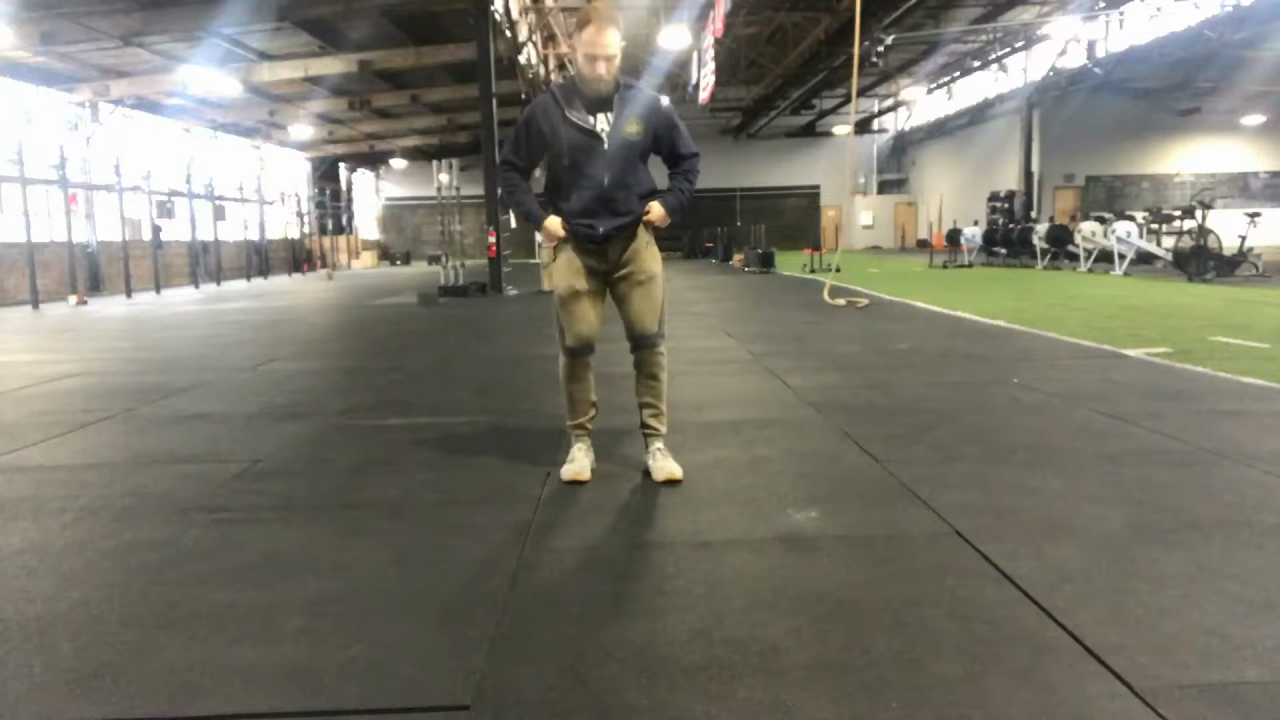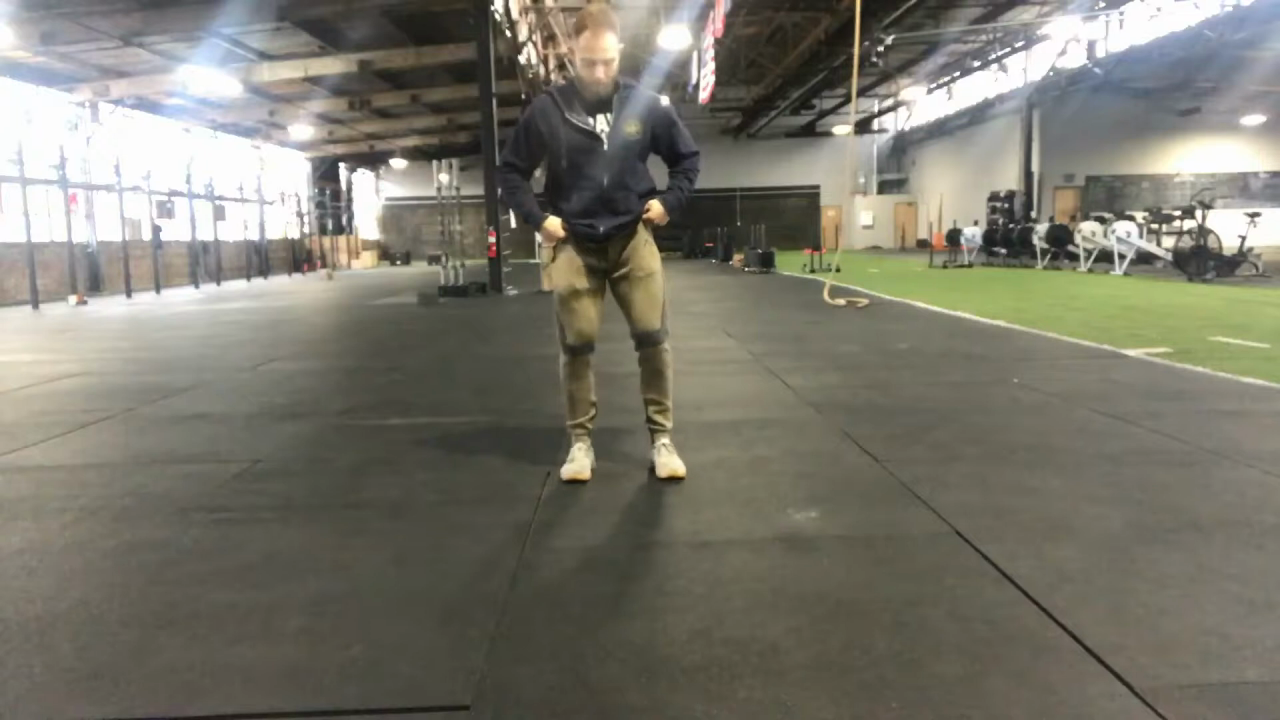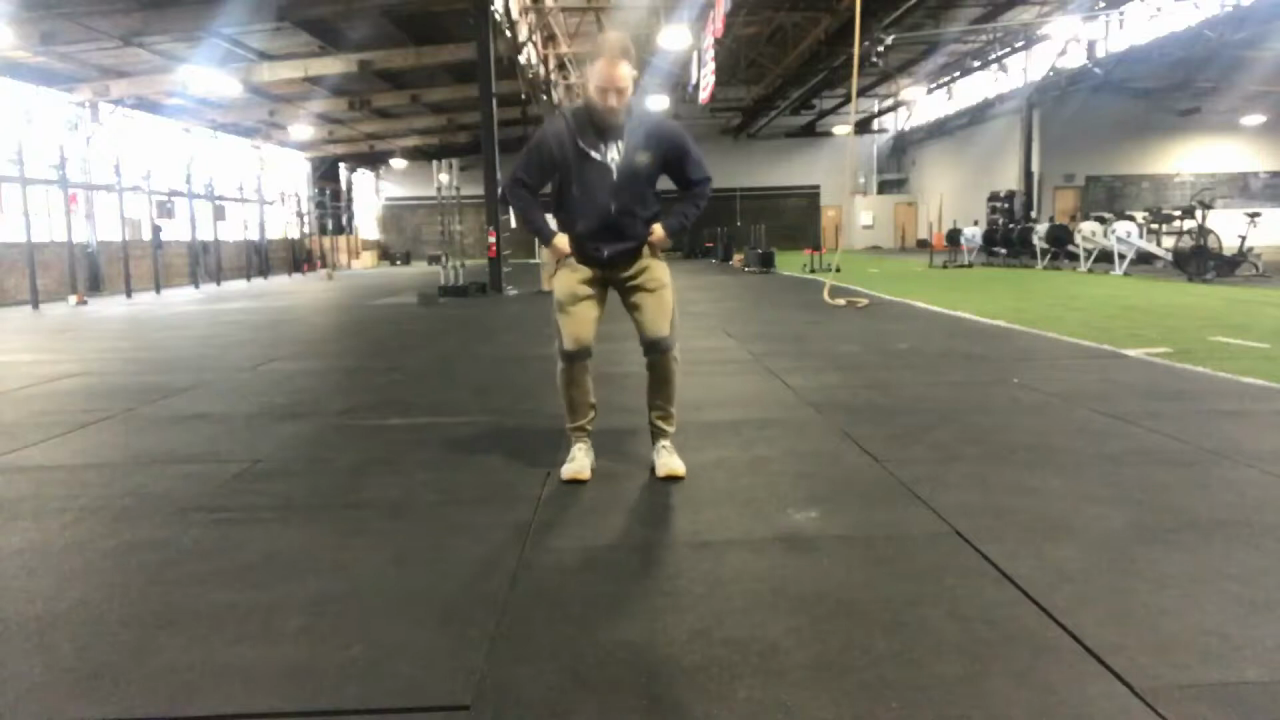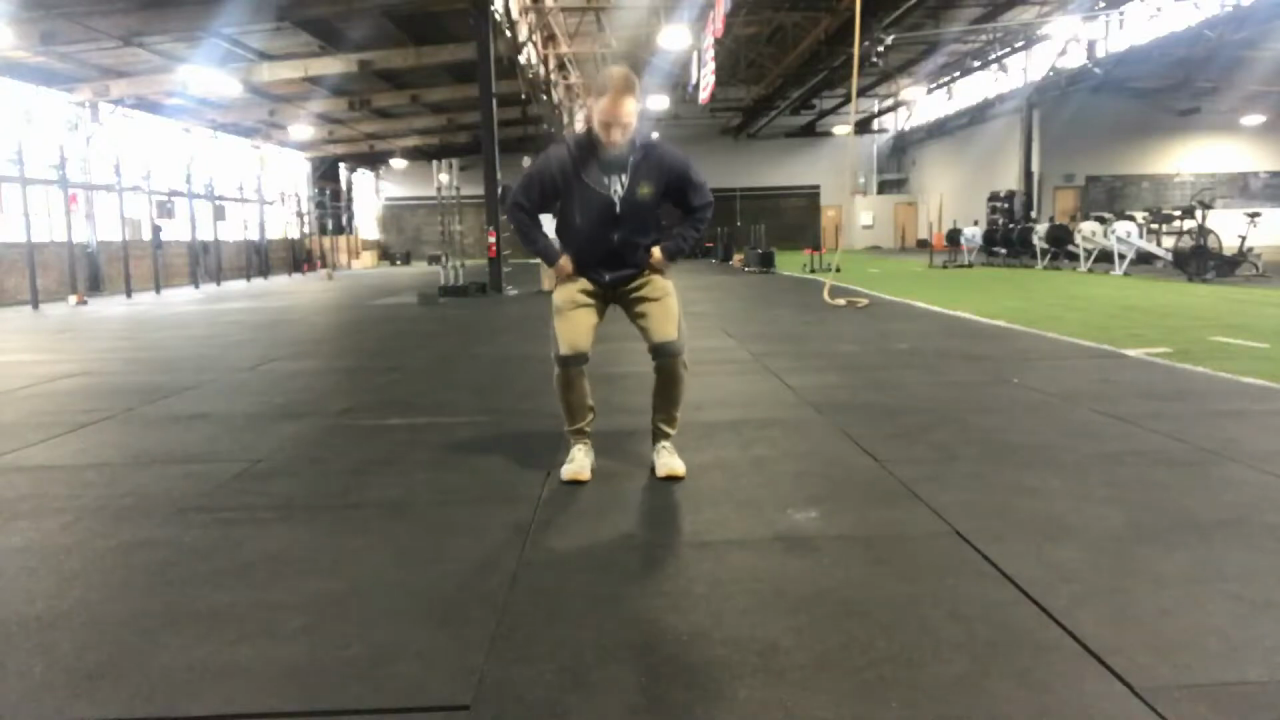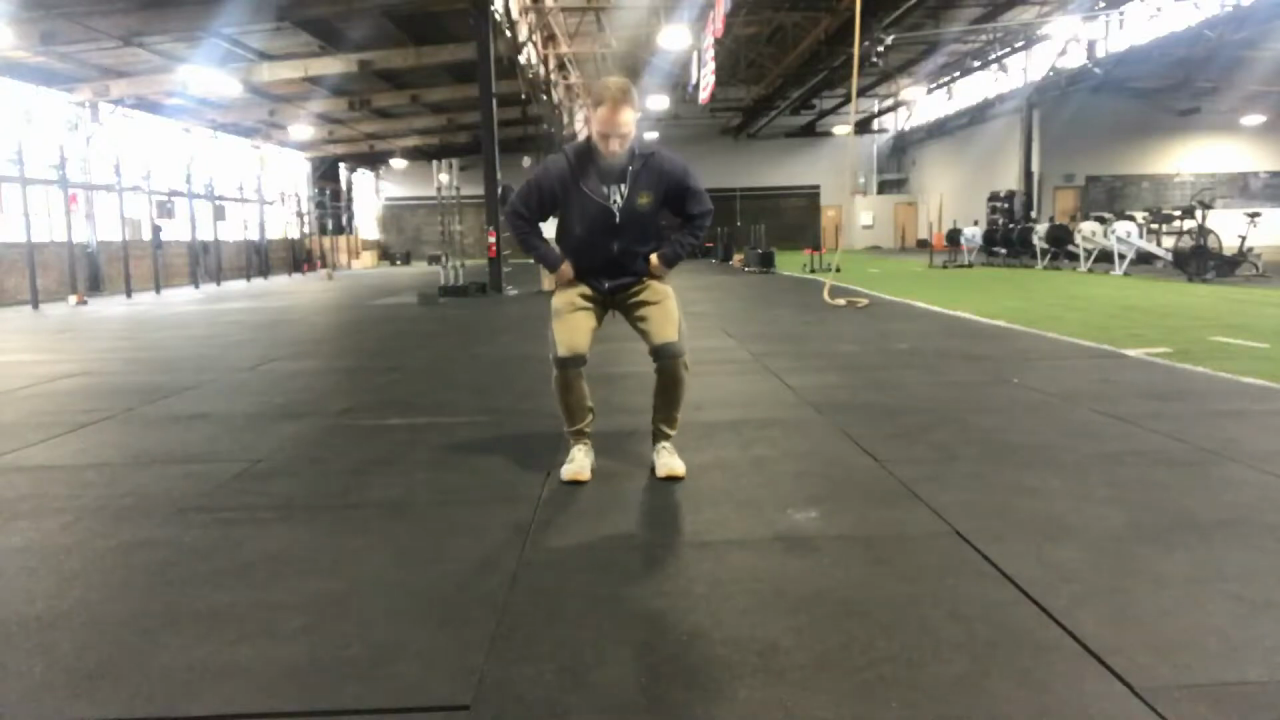
dt=0.2s
person 1, frame 1
left shoulder: (647, 105)
right shoulder: (547, 109)
left elbow: (687, 158)
right elbow: (510, 169)
left wrist: (670, 202)
right wrist: (538, 217)
left hip: (634, 241)
right hip: (575, 245)
left knee: (649, 342)
right knee: (576, 346)
left ankle: (656, 443)
right ankle: (580, 443)
person 1, frame 2
left shoulder: (646, 104)
right shoulder: (547, 110)
left elbow: (688, 157)
right elbow: (510, 171)
left wrist: (669, 201)
right wrist: (538, 218)
left hip: (633, 239)
right hip: (574, 244)
left knee: (652, 338)
right knee: (577, 345)
left ankle: (661, 439)
right ankle: (580, 442)
person 1, frame 3
left shoulder: (658, 130)
right shoulder: (559, 131)
left elbow: (699, 181)
right elbow: (518, 186)
left wrist: (672, 225)
right wrist: (548, 234)
left hip: (640, 255)
right hip: (580, 258)
left knee: (661, 344)
right knee: (573, 348)
left ankle: (663, 441)
right ankle: (581, 443)
person 1, frame 4
left shoulder: (661, 159)
right shoulder: (561, 160)
left elbow: (702, 205)
right elbow: (519, 207)
left wrist: (671, 249)
right wrist: (552, 255)
left hip: (643, 273)
right hip: (582, 275)
left knee: (670, 349)
right knee: (569, 354)
left ankle: (663, 442)
right ankle: (580, 444)
person 1, frame 5
left shoulder: (662, 167)
right shoulder: (561, 169)
left elbow: (702, 212)
right elbow: (518, 215)
left wrist: (668, 255)
right wrist: (553, 261)
left hip: (642, 279)
right hip: (581, 281)
left knee: (672, 352)
right knee: (567, 356)
left ankle: (663, 443)
right ankle: (580, 444)
